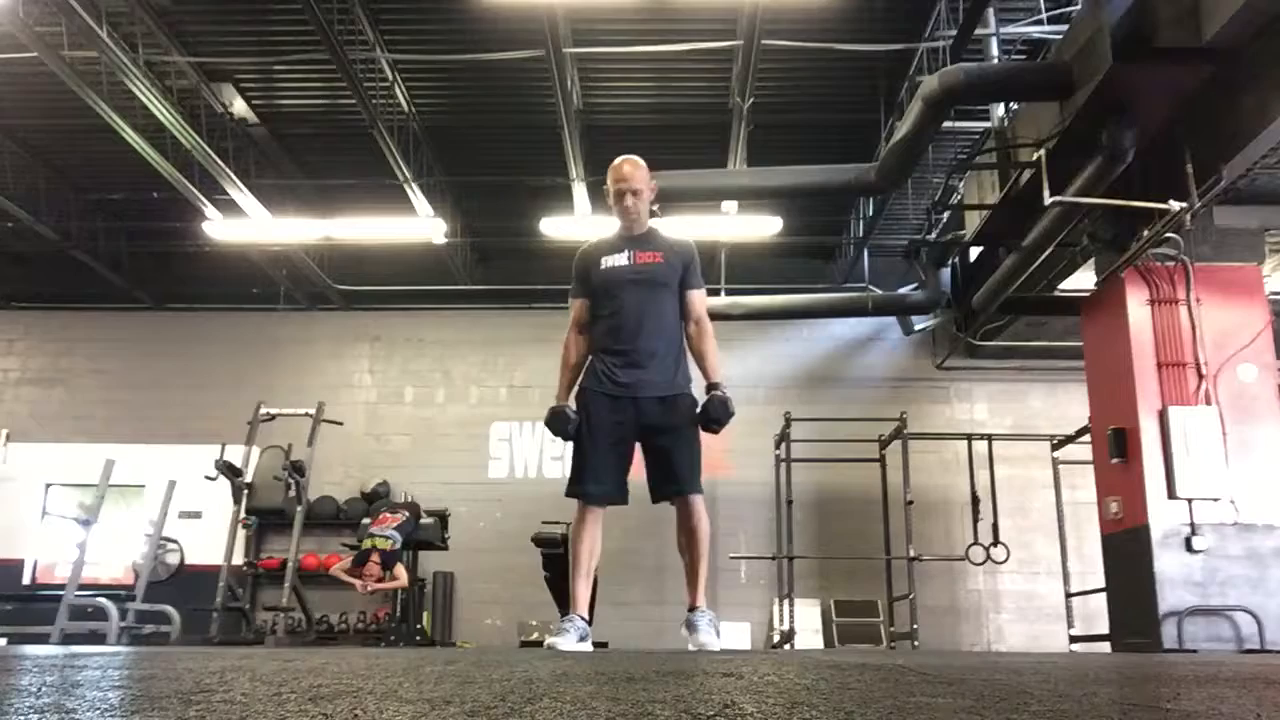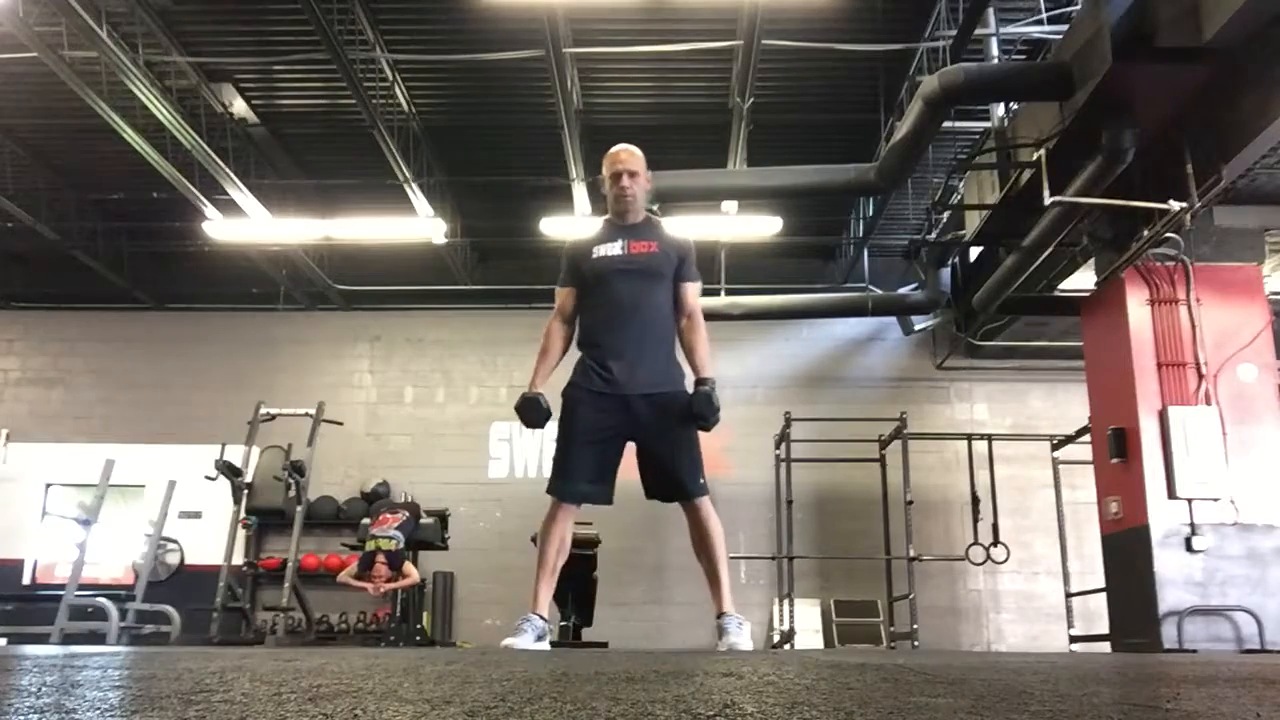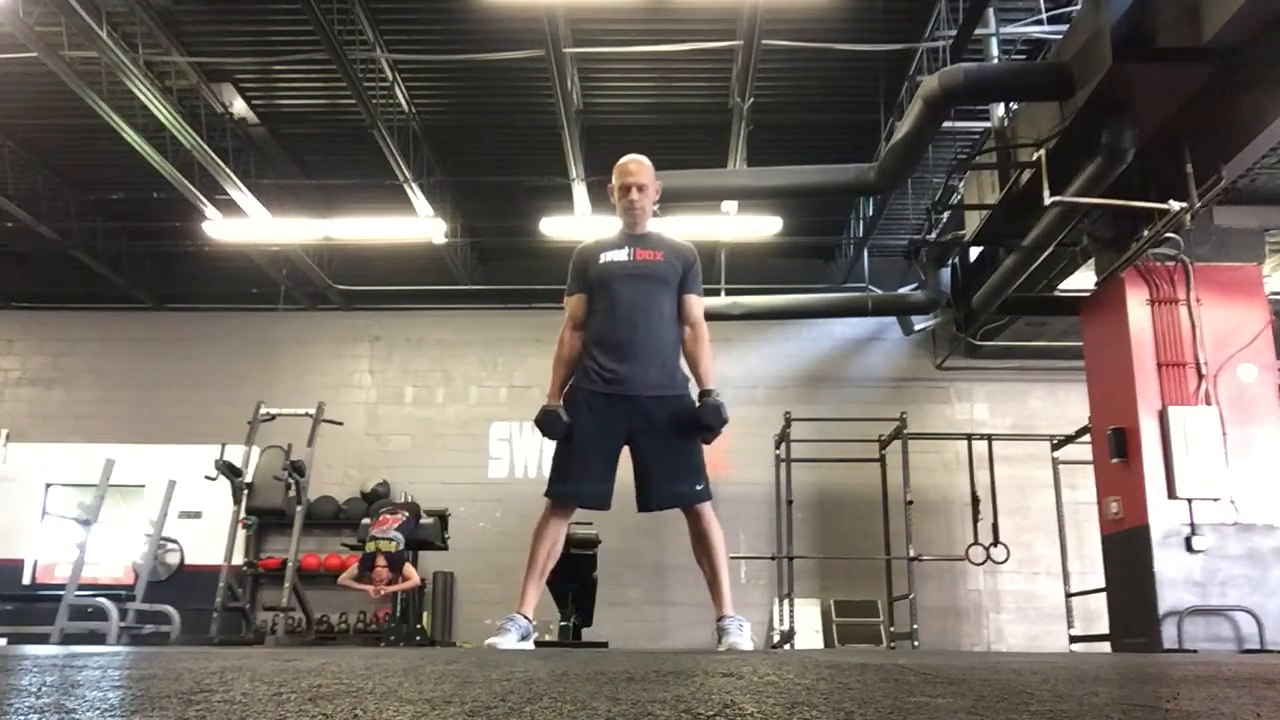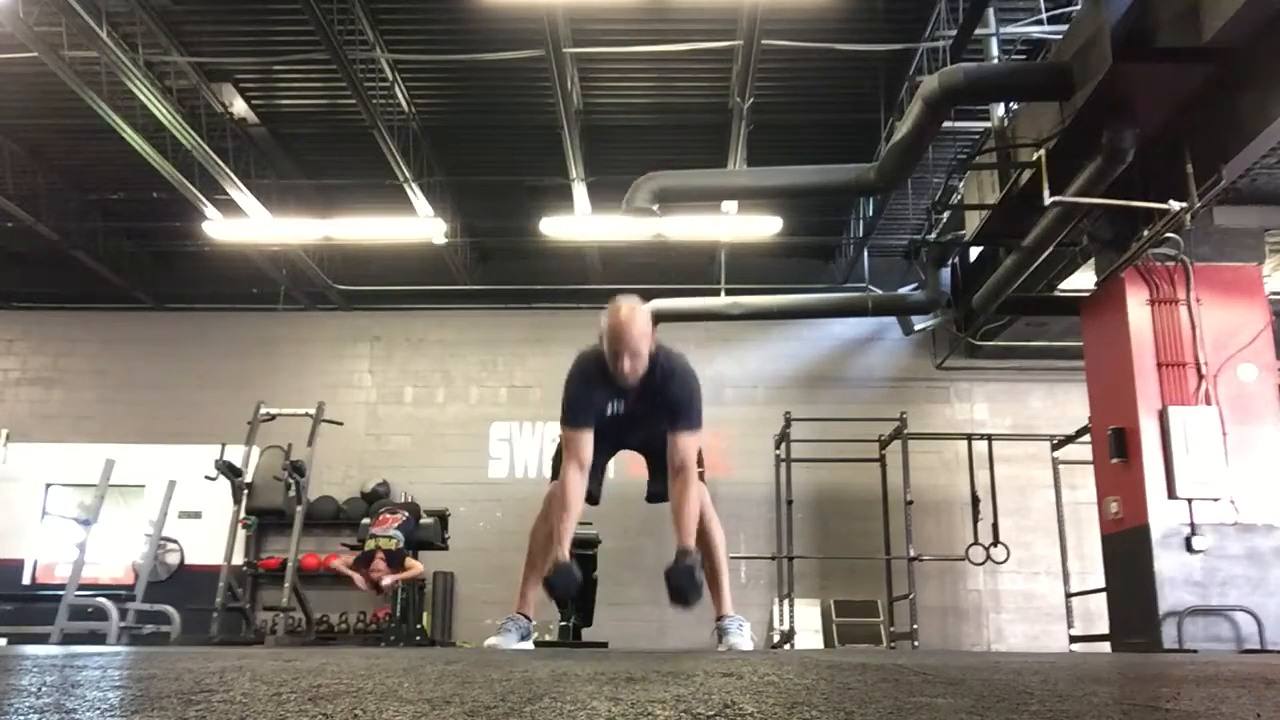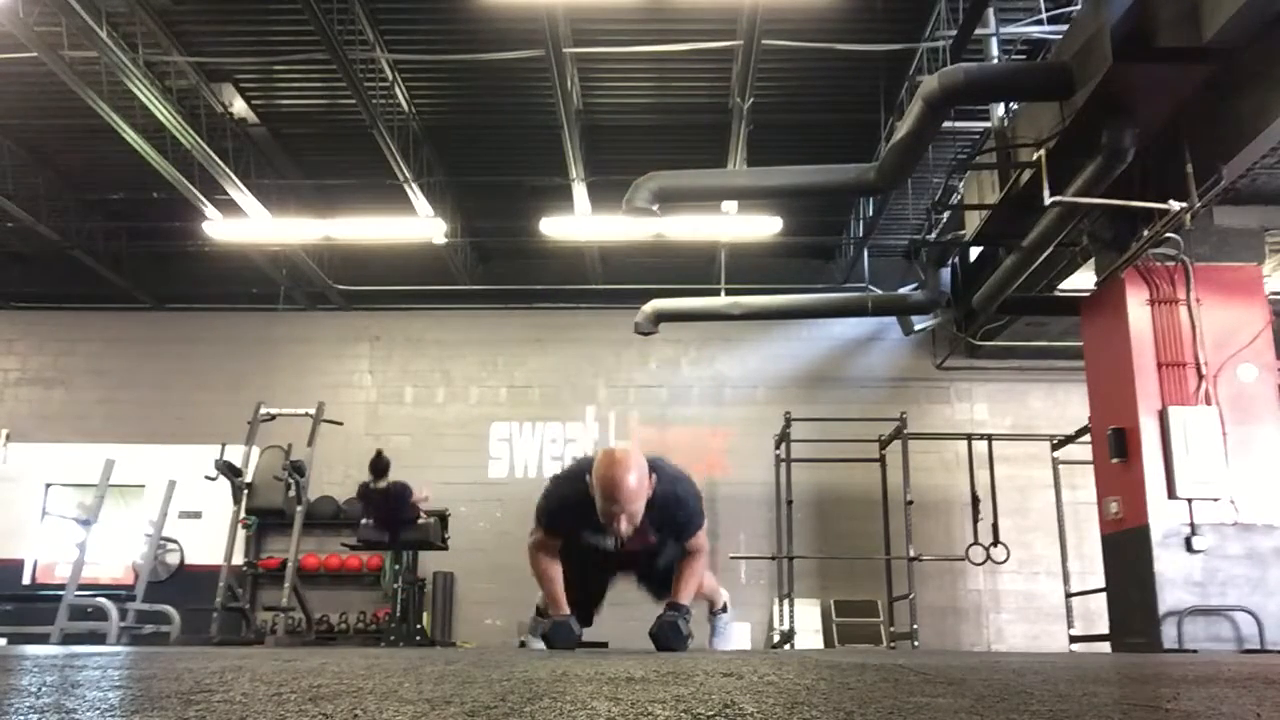
dt=1s
person 1, frame 1
left shoulder: (680, 252)
right shoulder: (591, 257)
left elbow: (698, 322)
right elbow: (578, 332)
left wrist: (715, 384)
right wrist: (562, 397)
left hip: (668, 394)
right hip: (604, 396)
left knee: (689, 498)
right knee: (592, 502)
left ankle: (698, 613)
right ankle: (577, 620)
person 1, frame 2
left shoulder: (675, 245)
right shoulder: (581, 250)
left elbow: (689, 317)
right elbow: (562, 320)
left wrist: (705, 380)
right wrist: (535, 385)
left hip: (662, 392)
right hip: (593, 393)
left knee: (696, 498)
right knee: (565, 500)
left ankle: (728, 618)
right ankle: (537, 620)
person 1, frame 3
left shoulder: (681, 255)
right shoulder: (589, 255)
left elbow: (694, 328)
right elbow: (573, 330)
left wrist: (707, 391)
right wrist: (553, 395)
left hip: (665, 396)
right hip: (595, 396)
left knee: (697, 503)
right knee: (561, 502)
left ankle: (729, 619)
right ankle: (521, 621)
person 1, frame 4
left shoulder: (677, 375)
right shoulder: (584, 373)
left elbow: (682, 471)
right elbow: (576, 468)
left wrist: (686, 551)
right wrist: (560, 554)
left hip: (658, 423)
right hip: (599, 423)
left knee: (699, 500)
right knee: (556, 496)
left ankle: (728, 619)
right ankle: (521, 620)
person 1, frame 5
left shoulder: (677, 493)
right shoulder: (567, 491)
left elbow: (698, 550)
right elbow: (541, 548)
left wrist: (679, 607)
right wrist: (560, 616)
left ankle: (718, 603)
right ankle: (545, 612)
